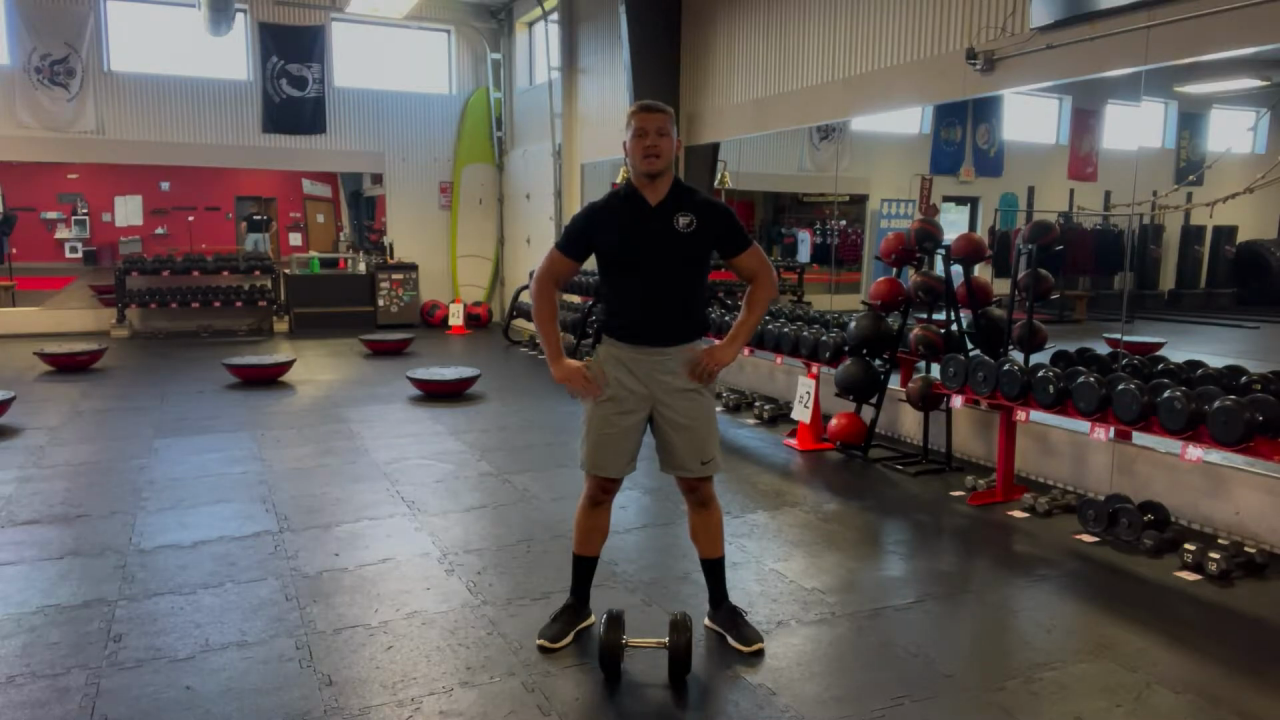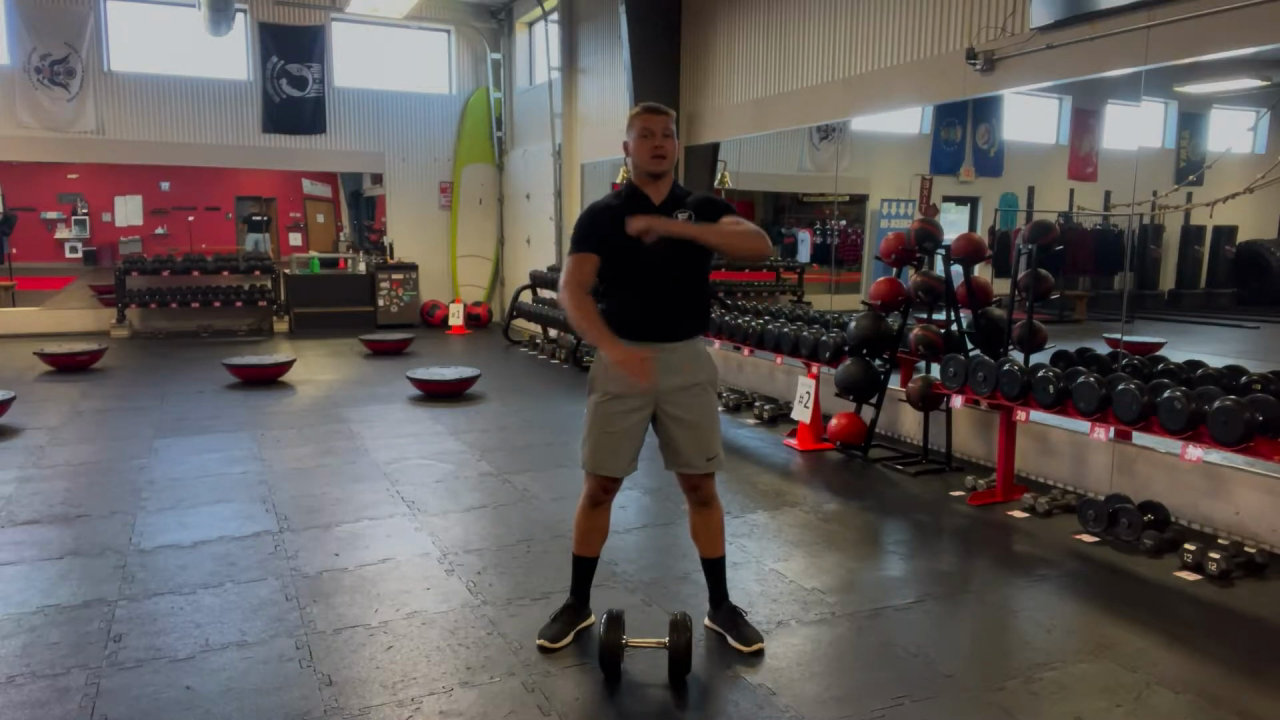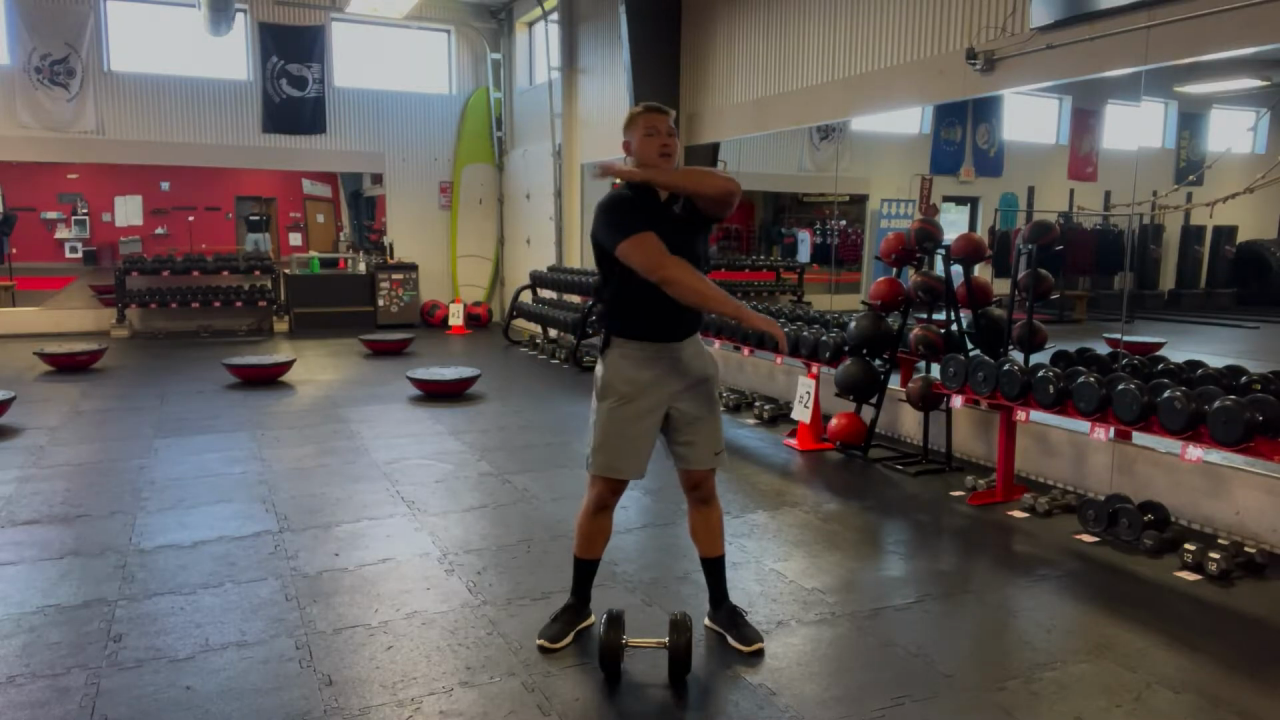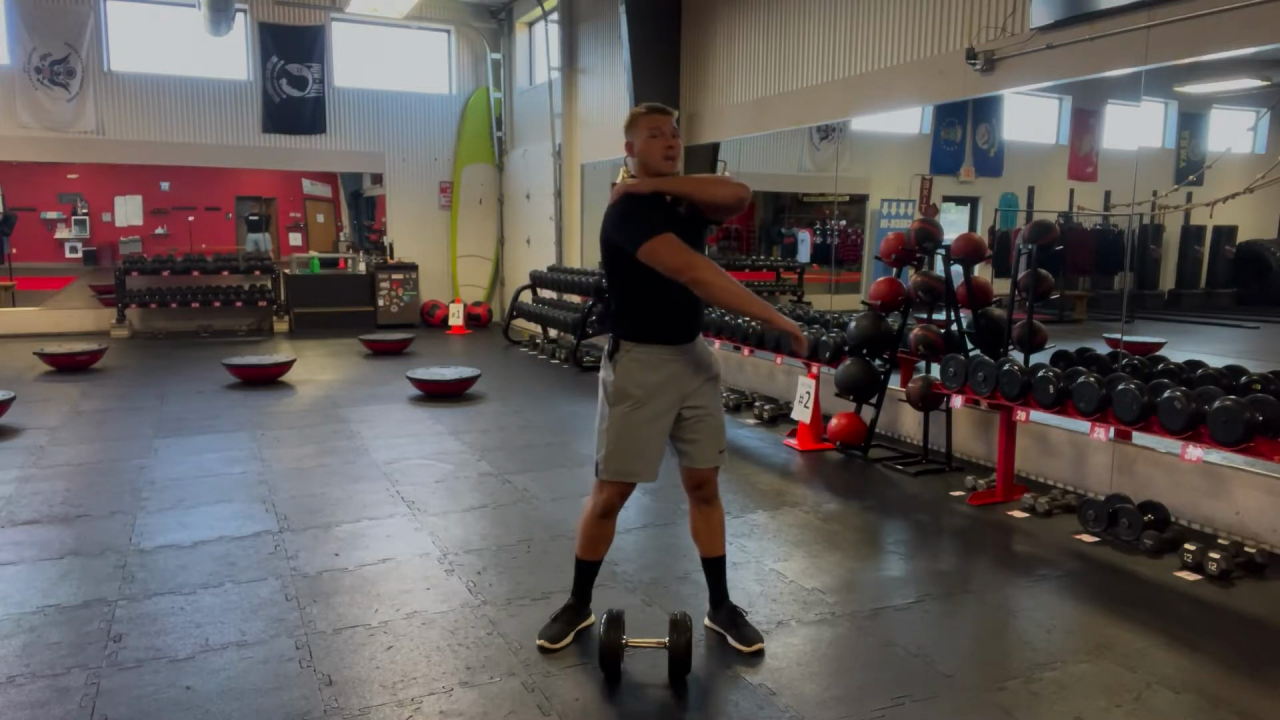
dt=0.4s
person 1, frame 1
left shoulder: (708, 212)
right shoulder: (600, 215)
left elbow: (763, 278)
right elbow: (546, 281)
left wrist: (733, 342)
right wrist: (557, 358)
left hip: (685, 365)
right hip: (618, 363)
left knee: (699, 489)
right knee: (599, 487)
left ankle: (720, 606)
right ankle: (577, 604)
person 1, frame 2
left shoulder: (702, 210)
right shoulder: (602, 215)
left elbow: (758, 246)
right elbow: (572, 288)
left wrist: (680, 228)
right wrist: (609, 344)
left hip: (686, 365)
right hip: (622, 362)
left knee: (701, 487)
right knee: (599, 486)
left ankle: (720, 605)
right ankle: (577, 604)
person 1, frame 3
left shoulder: (688, 202)
right shoulder: (618, 207)
left elbow: (728, 189)
right elbow: (665, 273)
left wrist: (646, 176)
right wrist: (748, 317)
left hip: (689, 355)
right hip: (631, 360)
left knee: (701, 485)
right knee: (604, 489)
left ankle: (720, 606)
right ankle: (578, 604)
person 1, frame 4
left shoulder: (686, 200)
right shoulder: (629, 210)
left elbow: (738, 196)
right elbow: (694, 273)
left wrist: (661, 184)
right wrist: (775, 318)
left hip: (693, 357)
right hip: (638, 363)
left knee: (704, 485)
right knee: (611, 493)
left ankle: (721, 605)
right ankle: (578, 604)
